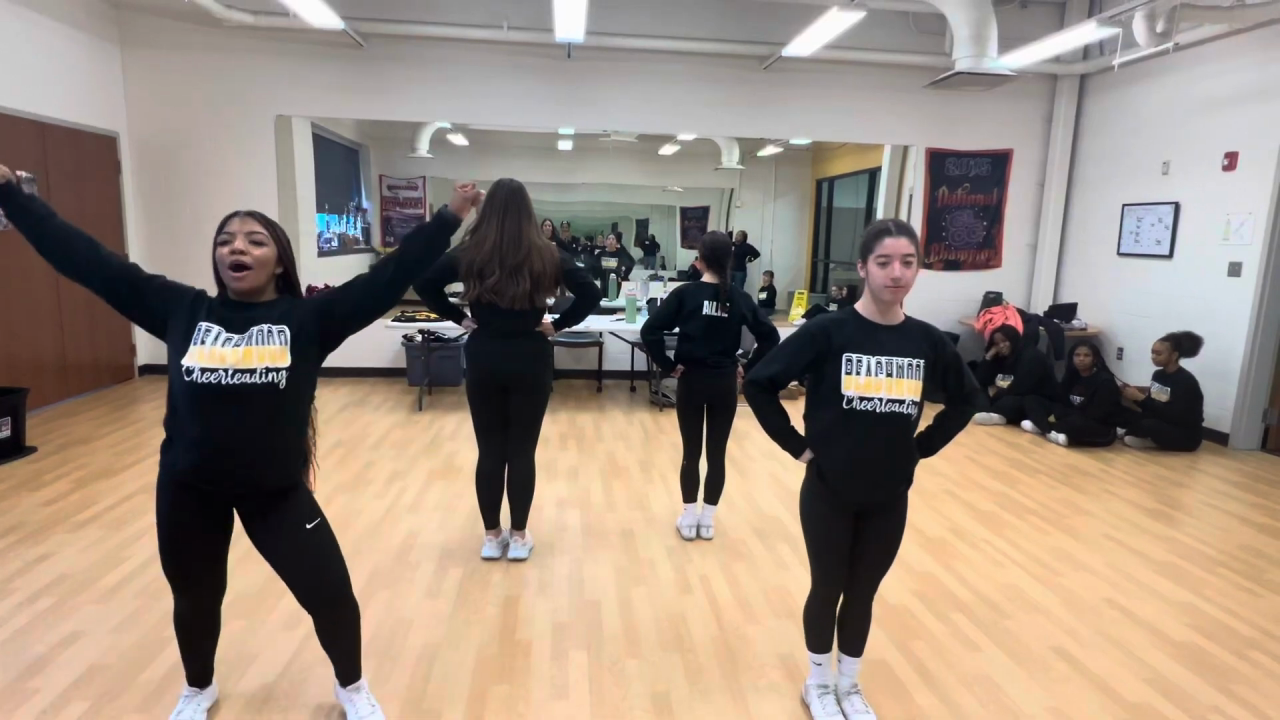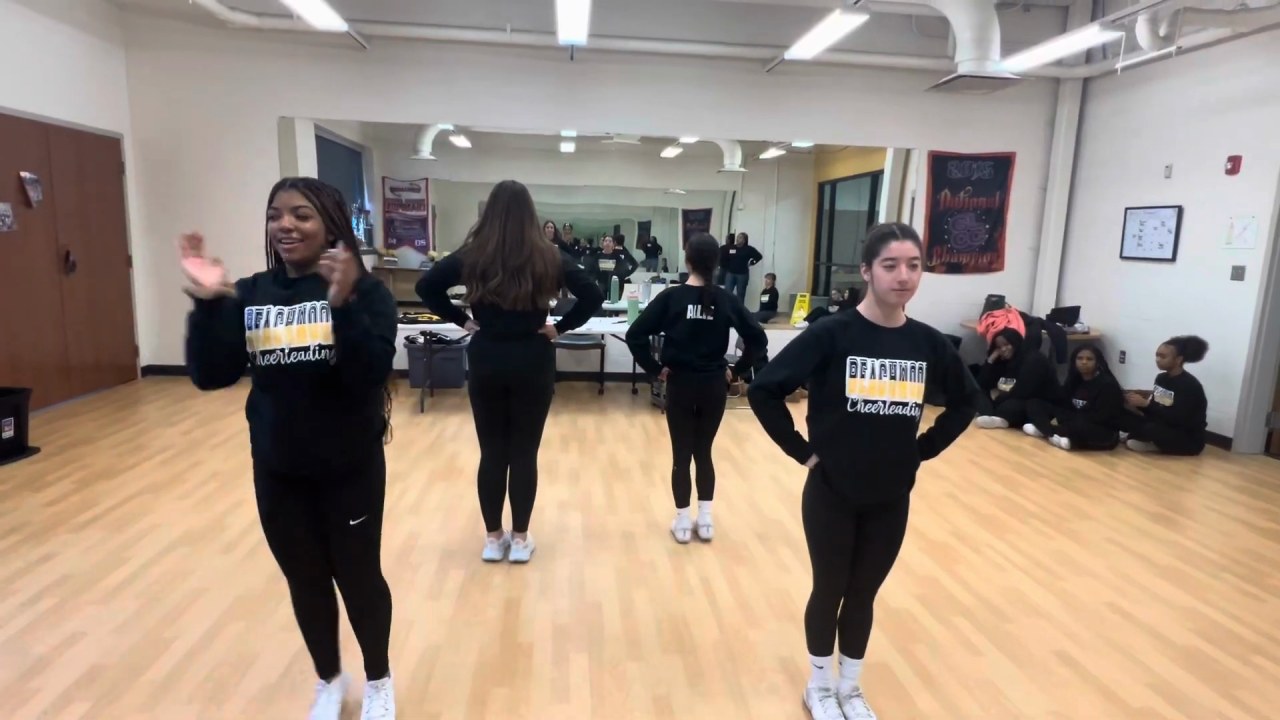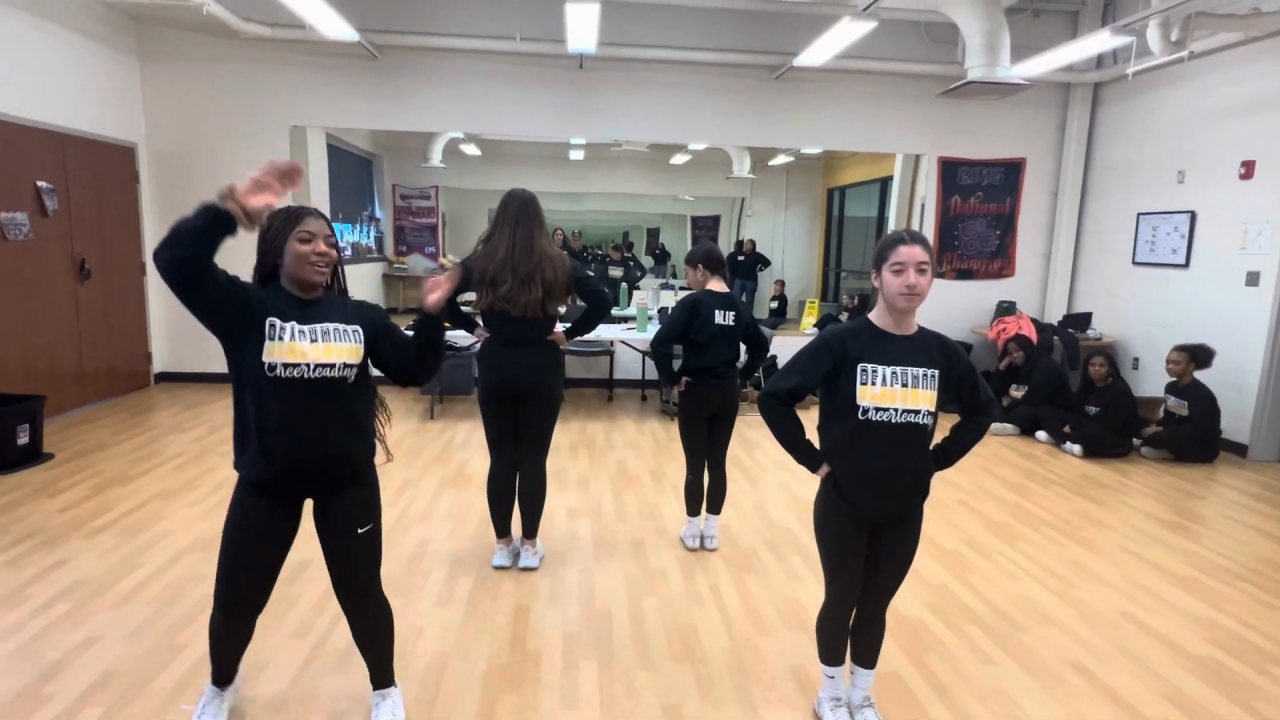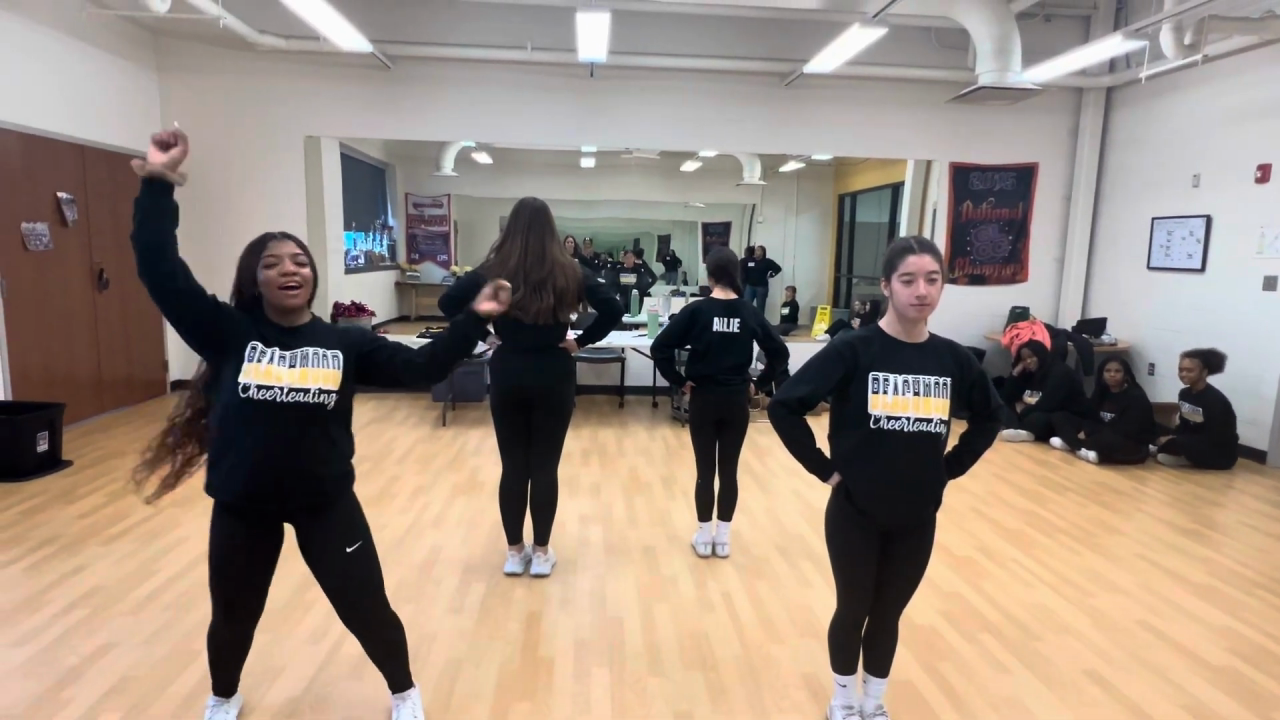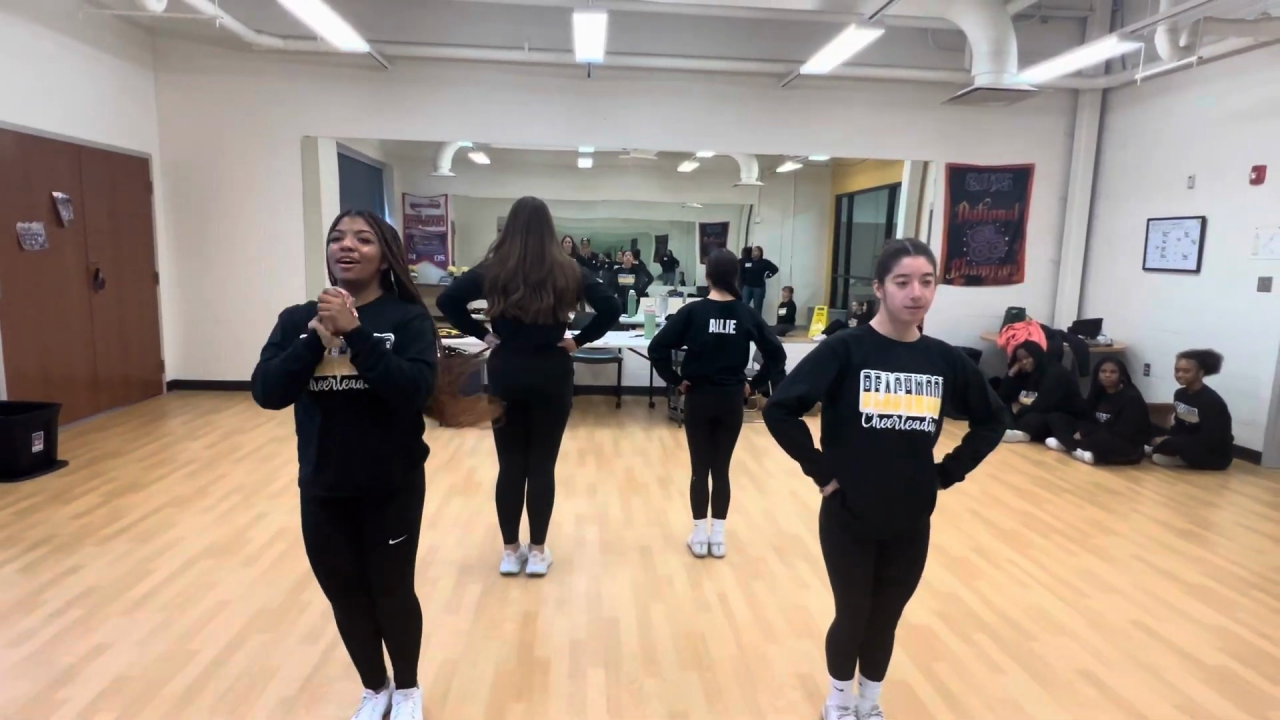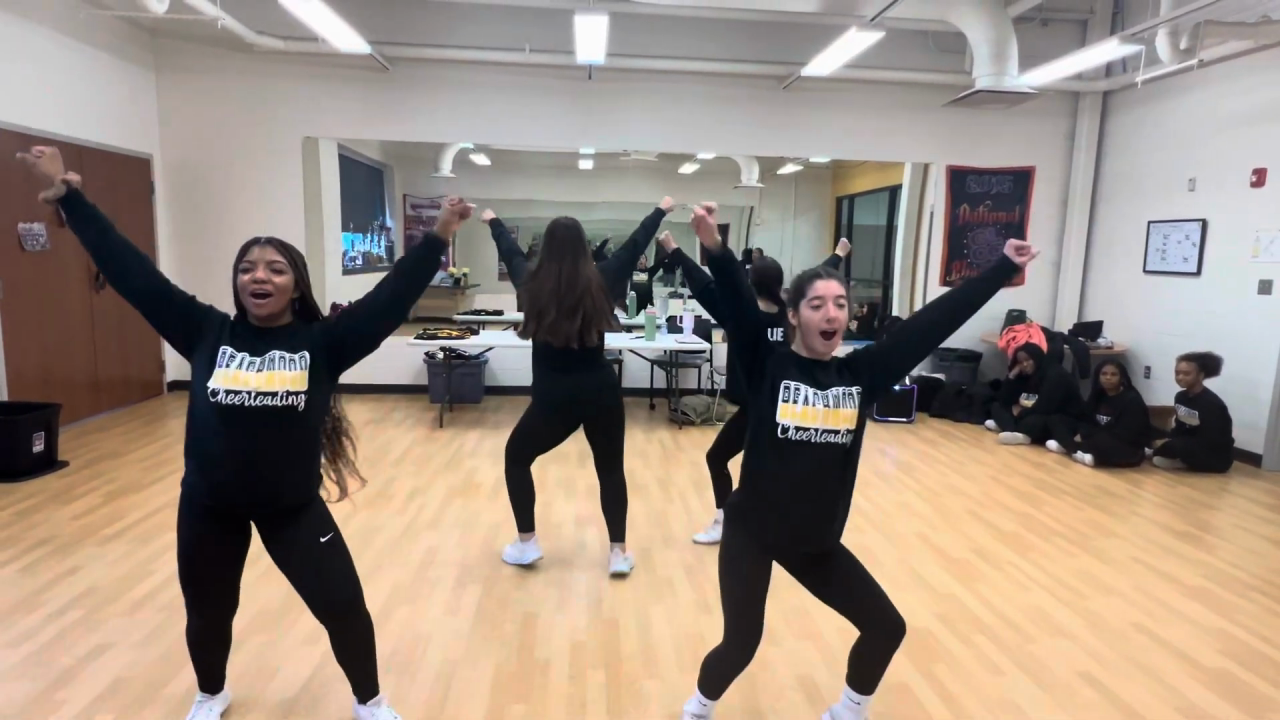
dt=0.7s
person 1, frame 1
left shoulder: (306, 319)
right shoulder: (180, 310)
left elbow: (388, 280)
right elbow: (87, 260)
left wrist: (448, 219)
left hip: (276, 488)
right hip: (188, 489)
left knee: (330, 593)
right knee: (195, 599)
person 1, frame 2
left shoulder: (366, 292)
right shoulder: (249, 295)
left elbow: (372, 369)
right elbow: (209, 374)
left wrist: (343, 302)
right wrist: (207, 302)
left hip: (351, 465)
right hip: (277, 466)
left knee: (358, 576)
right knee: (305, 581)
person 1, frame 3
left shoulder: (361, 317)
right shoulder: (247, 306)
left elbow: (413, 371)
right elbow: (176, 262)
left wrist: (432, 318)
right wrist: (232, 209)
left hip: (347, 479)
right hip: (266, 482)
left knee: (360, 592)
right knee: (236, 598)
person 1, frame 4
left shoulder: (345, 342)
right shoulder: (229, 335)
left elbow: (420, 366)
right elbow: (162, 271)
left wrist: (472, 320)
right wrist: (159, 184)
left hip: (326, 504)
right hip: (243, 506)
left knee: (367, 611)
right knee: (233, 617)
person 1, frame 5
left shoulder: (408, 319)
right shoulder: (298, 320)
left elbow: (415, 389)
right elbow: (266, 390)
left wrist: (355, 335)
right wrist: (319, 340)
left hip: (393, 487)
right hip: (323, 489)
left knee: (393, 594)
right knee: (346, 598)
person 1, frame 6
left shoulder: (322, 344)
right shoulder: (207, 333)
left elbow: (392, 296)
right elbow: (131, 271)
left wrist: (436, 239)
right wrist: (68, 195)
left hip: (293, 507)
right hip: (210, 506)
left knee: (343, 607)
right knee: (208, 615)
person 2, frame 1
left shoulder: (927, 340)
right shoulder: (827, 331)
left elbow: (966, 399)
right elbow: (758, 384)
left wrist: (922, 447)
right wrist: (797, 444)
left hip: (889, 497)
right hip: (828, 492)
left knee: (862, 593)
right knee: (827, 589)
person 2, frame 2
left shoulder: (929, 342)
right shoulder: (831, 334)
left elbow: (965, 401)
right elbow: (764, 390)
left wrist: (924, 449)
right wrist: (802, 450)
left hip: (891, 498)
right hip: (831, 493)
left knee: (864, 594)
right knee: (829, 590)
person 2, frame 3
left shoulder: (941, 351)
right shoulder: (842, 341)
left elbow: (980, 410)
right elbow: (774, 397)
left wrist: (938, 459)
right wrist: (814, 458)
left hip: (905, 508)
right hip: (843, 504)
left knee: (876, 604)
right knee: (841, 600)
person 2, frame 4
left shoulder: (954, 358)
right shoulder: (852, 350)
left elbow: (988, 418)
right elbow: (784, 406)
left wrist: (949, 469)
right wrist: (824, 467)
left hip: (918, 517)
right hip: (856, 512)
left knee: (889, 613)
right knee: (853, 610)
person 2, frame 5
left shoulder: (946, 360)
right shoulder: (844, 349)
left elbow: (992, 418)
right elbow: (778, 410)
left wrist: (950, 471)
right wrist: (821, 471)
left hip: (911, 520)
right hip: (849, 517)
left knee: (884, 619)
right knee: (853, 617)
person 2, frame 6
left shoulder: (862, 374)
right shoulder: (767, 367)
left elbow: (935, 320)
right elbow: (739, 308)
left wrist: (1005, 266)
right wrist: (715, 249)
left hip: (817, 540)
right hip: (751, 533)
left knee: (887, 627)
right knee: (740, 645)
person 3, frame 1
left shoulder: (469, 253)
right shoulder: (545, 256)
left elbow: (424, 284)
right elbow: (591, 293)
left wrist: (459, 317)
right wrist: (558, 324)
left hip: (483, 359)
right hip: (529, 360)
left knee: (489, 451)
right knee: (522, 452)
left ankle: (492, 535)
right ankle: (519, 536)
person 3, frame 2
left shoulder: (471, 256)
right shoulder: (547, 258)
left elbow: (426, 287)
right elbow: (593, 296)
left wrist: (462, 320)
right wrist: (560, 327)
left hip: (485, 361)
right hip: (532, 362)
left knee: (491, 452)
right knee: (524, 453)
left ankle: (493, 538)
right ankle: (520, 539)
person 3, frame 3
left shoulder: (482, 262)
right shoulder: (557, 265)
left elbow: (438, 293)
right elbow: (602, 302)
left wrist: (472, 326)
right wrist: (570, 333)
left hip: (496, 367)
right hip: (541, 368)
left knee: (501, 459)
right knee: (533, 460)
left ankle: (502, 545)
right ankle: (529, 546)
person 3, frame 4
left shoulder: (494, 271)
right shoulder: (568, 272)
left elbow: (448, 301)
right elbow: (613, 309)
right wrist: (581, 341)
left hip: (507, 375)
right hip: (553, 376)
left knee: (513, 466)
right knee: (545, 466)
left ankle: (514, 551)
right ankle: (541, 552)
person 3, frame 5
left shoulder: (493, 270)
right shoulder: (566, 271)
left elbow: (447, 301)
right elbow: (610, 307)
left wrist: (482, 333)
right wrist: (579, 339)
left hip: (506, 375)
right hip: (551, 376)
left knee: (510, 464)
right knee: (542, 465)
left ankle: (510, 551)
right ankle: (537, 551)
person 3, frame 6
left shoulder: (532, 285)
right shoulder: (600, 283)
left elbow: (509, 252)
right elbow: (634, 246)
left wrist: (492, 222)
right wrist: (660, 211)
left hip: (553, 395)
right hip: (600, 391)
left knee: (516, 459)
right knee: (611, 470)
left ankle: (526, 542)
right ankle: (619, 552)
person 4, frame 1
left shoulder: (685, 293)
right shoulder: (739, 298)
left elbow: (650, 331)
right elbow: (770, 336)
left wrist: (668, 365)
right wrist: (748, 368)
left hip: (691, 380)
right hip: (725, 383)
left knee: (691, 452)
right knee: (717, 452)
left ankle: (689, 518)
right ankle: (708, 519)
person 4, frame 2
left shoulder: (671, 297)
right shoulder: (726, 300)
left elbow: (635, 335)
right elbow: (758, 338)
left wrist: (655, 368)
right wrist: (736, 369)
left hip: (680, 384)
right hip: (714, 385)
left knee: (681, 455)
right knee: (704, 452)
left ankle: (683, 523)
right ankle: (705, 519)
person 4, frame 3
left shoulder: (693, 303)
right shoulder: (738, 306)
left elbow: (660, 343)
right elbow: (760, 346)
left wrist: (672, 378)
right wrist: (741, 375)
left hip: (696, 392)
right hip: (728, 393)
left knee: (695, 464)
right knee: (718, 462)
left ankle: (693, 530)
right ankle: (711, 530)
person 4, frame 4
left shoulder: (696, 311)
right shoulder: (750, 312)
left elbow: (660, 347)
right elbow: (779, 352)
left wrist: (679, 381)
right wrist: (759, 383)
left hip: (703, 399)
right hip: (737, 400)
left knee: (705, 470)
right knee: (729, 470)
left ankle: (704, 536)
right ankle: (723, 537)
person 4, frame 5
left shoulder: (692, 312)
right shoulder: (747, 314)
left elbow: (657, 348)
right elbow: (776, 355)
left wrist: (676, 380)
right wrist: (754, 383)
left hip: (698, 399)
right hip: (732, 400)
left knee: (700, 469)
right knee: (721, 468)
left ankle: (700, 536)
right ankle: (718, 536)
person 4, frame 6
right shoulder: (791, 317)
left elbow: (704, 287)
left wrist: (674, 251)
right wrist: (838, 255)
left knee: (716, 458)
left ankle: (723, 524)
